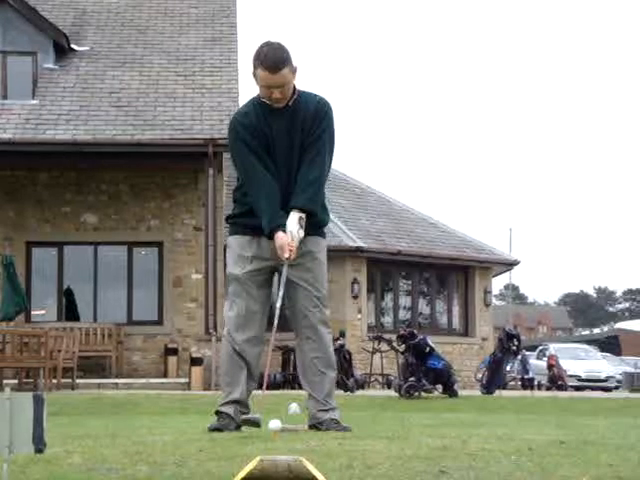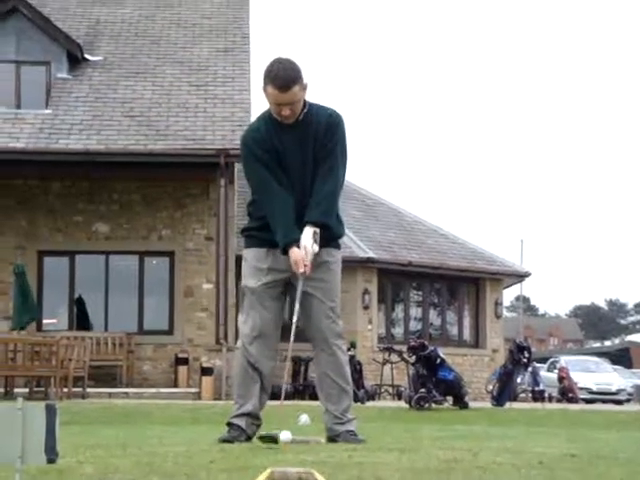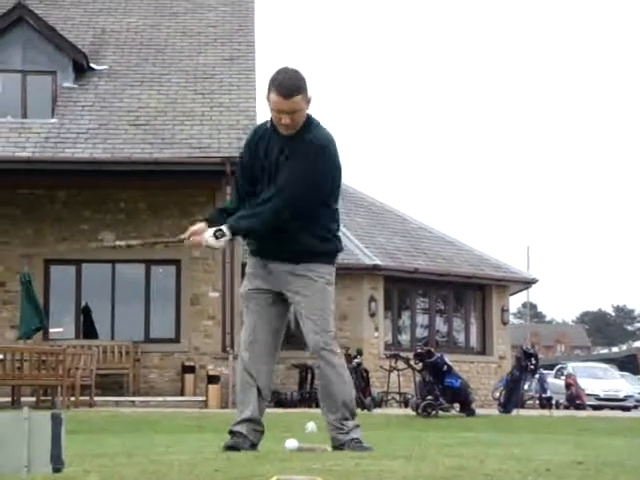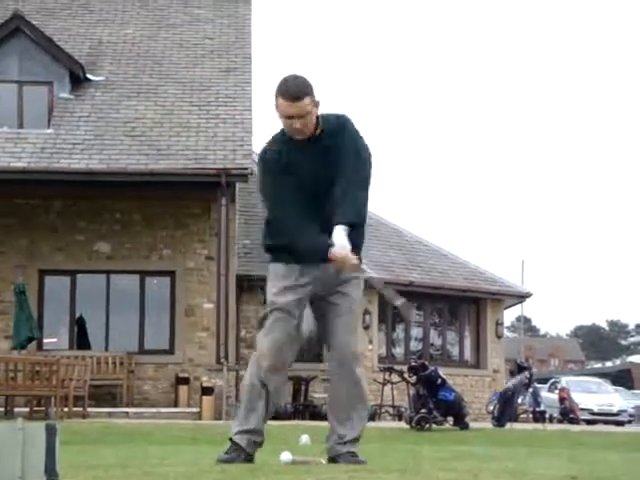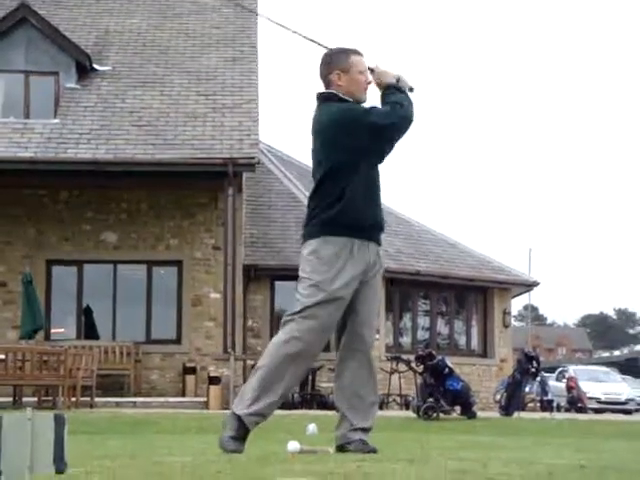
dt=1s
person 1, frame 1
left shoulder: (318, 110)
right shoulder: (243, 121)
left elbow: (315, 171)
right elbow: (257, 180)
left wrist: (297, 217)
right wrist: (276, 230)
left hip: (306, 230)
right hip: (251, 232)
left knee: (313, 323)
right knee: (241, 323)
left ankle: (323, 412)
right ankle: (232, 409)
person 1, frame 2
left shoulder: (329, 123)
right shoulder: (255, 136)
left elbow: (329, 183)
right elbow: (271, 195)
left wrist: (311, 231)
right wrist: (290, 244)
left hip: (320, 243)
right hip: (267, 245)
left knee: (329, 335)
right knee: (254, 335)
left ankle: (341, 423)
right ankle: (244, 420)
person 1, frame 3
left shoulder: (319, 147)
right shoulder: (259, 137)
left elbow: (277, 204)
right elbow: (243, 194)
left wrist: (224, 232)
right wrist: (214, 221)
left hip: (310, 261)
right hip: (263, 259)
left knee: (323, 344)
right knee: (254, 345)
left ankle: (345, 431)
right ankle: (246, 428)
person 1, frame 4
left shoulder: (341, 131)
right shoulder: (273, 155)
left elbow: (353, 181)
right elbow: (284, 218)
left wrist: (343, 232)
right wrist: (324, 249)
left hip: (342, 268)
right hip: (292, 267)
left knee: (345, 356)
right knee: (270, 355)
left ankle: (344, 443)
right ankle: (244, 440)
person 1, frame 5
left shoulder: (346, 120)
right shoulder: (340, 116)
left elbow: (383, 135)
right elbow: (399, 117)
left wrist: (390, 87)
right wrist: (392, 85)
left hip: (364, 245)
right hip: (333, 244)
left knee: (360, 342)
right knee: (301, 333)
left ankle: (353, 430)
right ankle: (242, 416)
